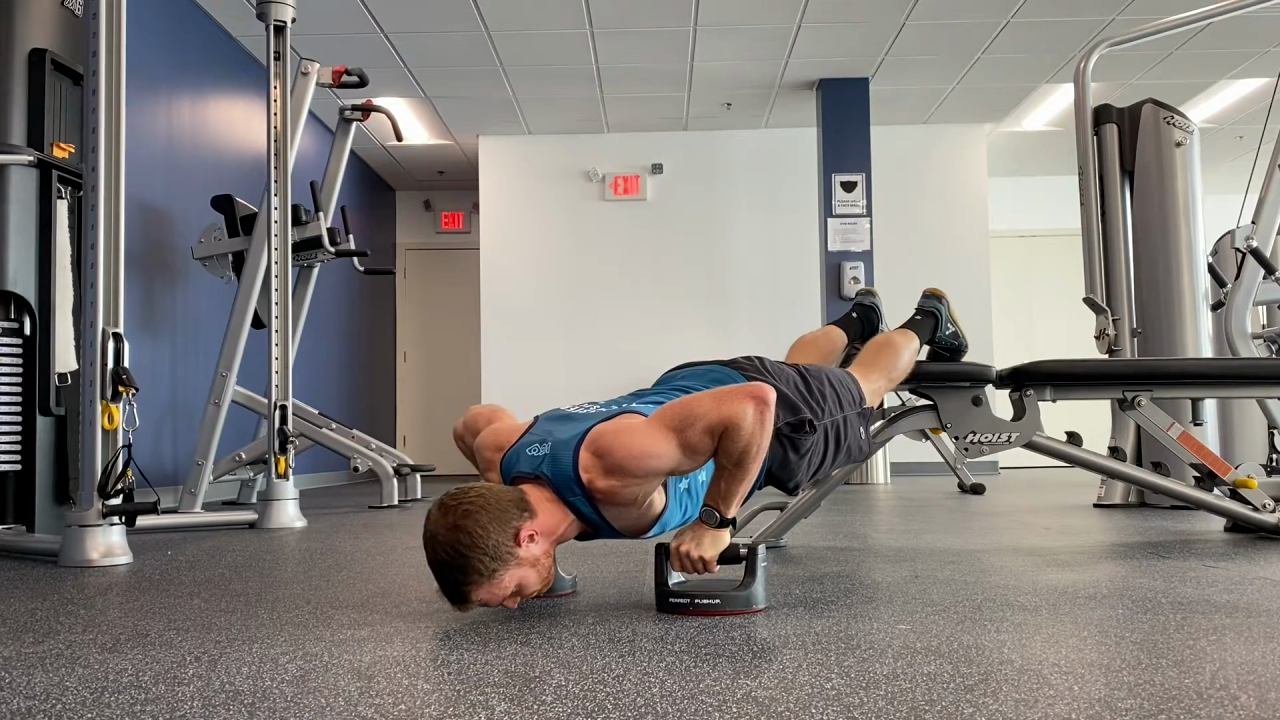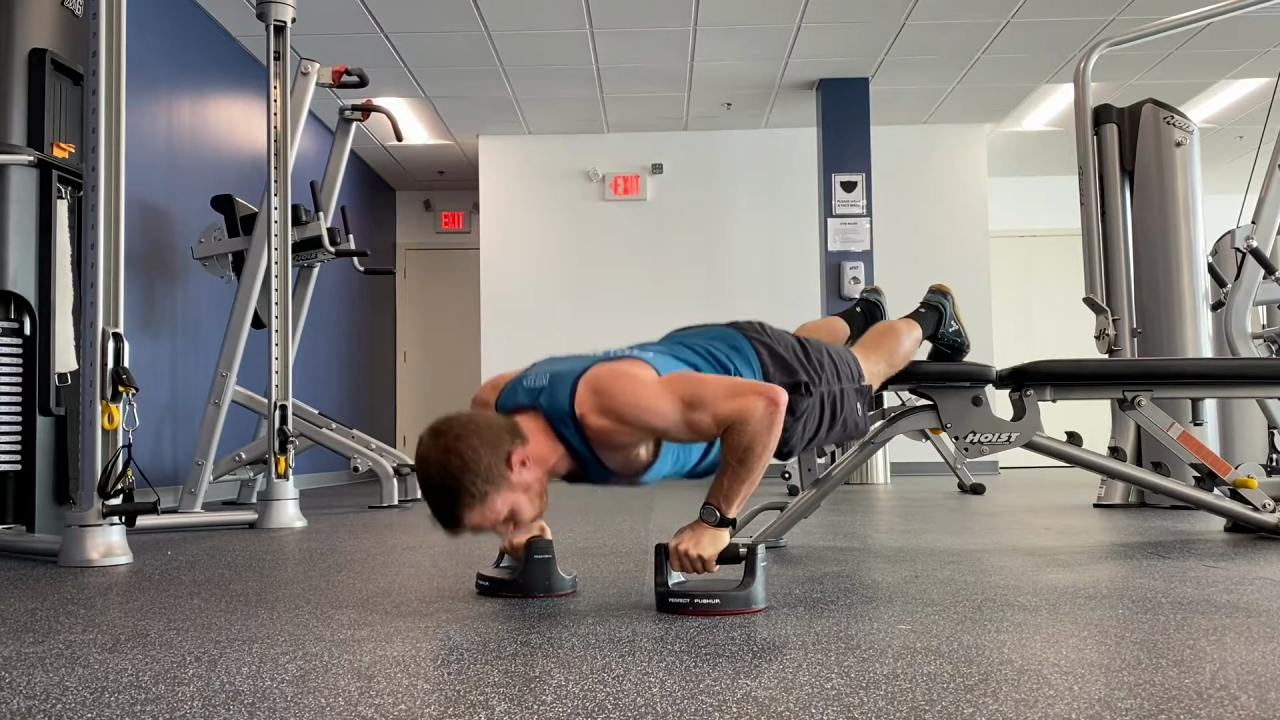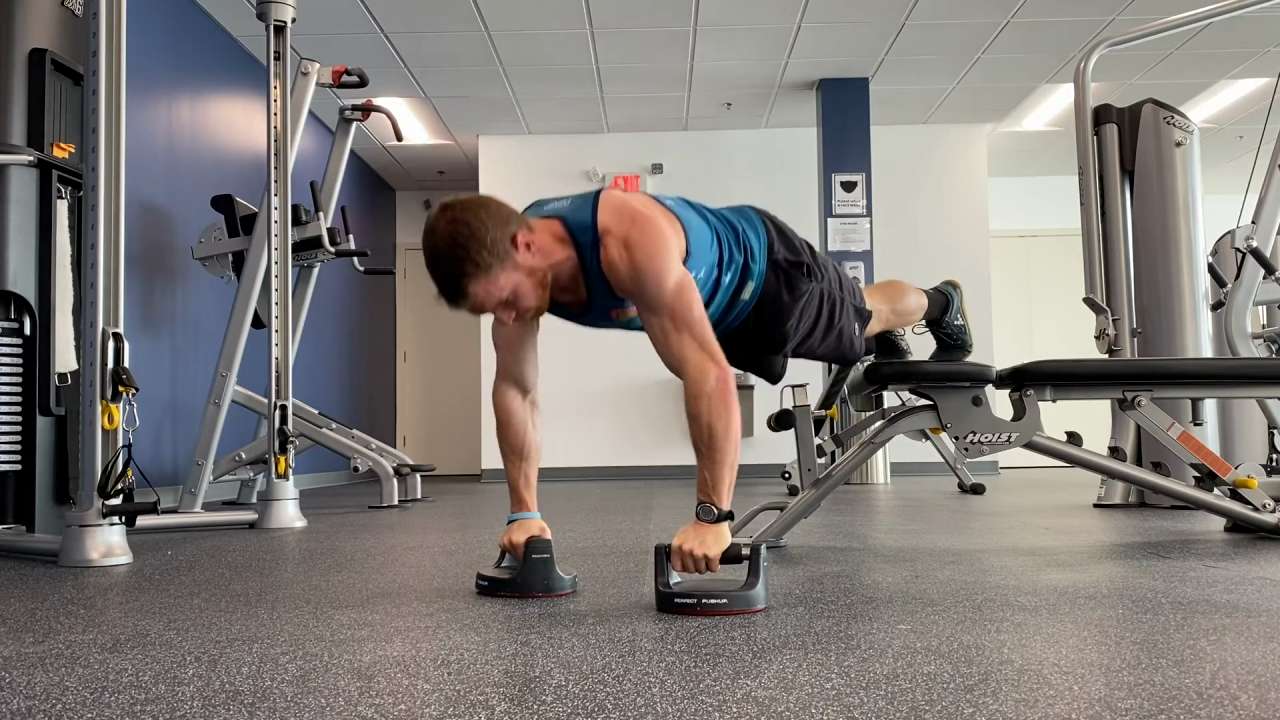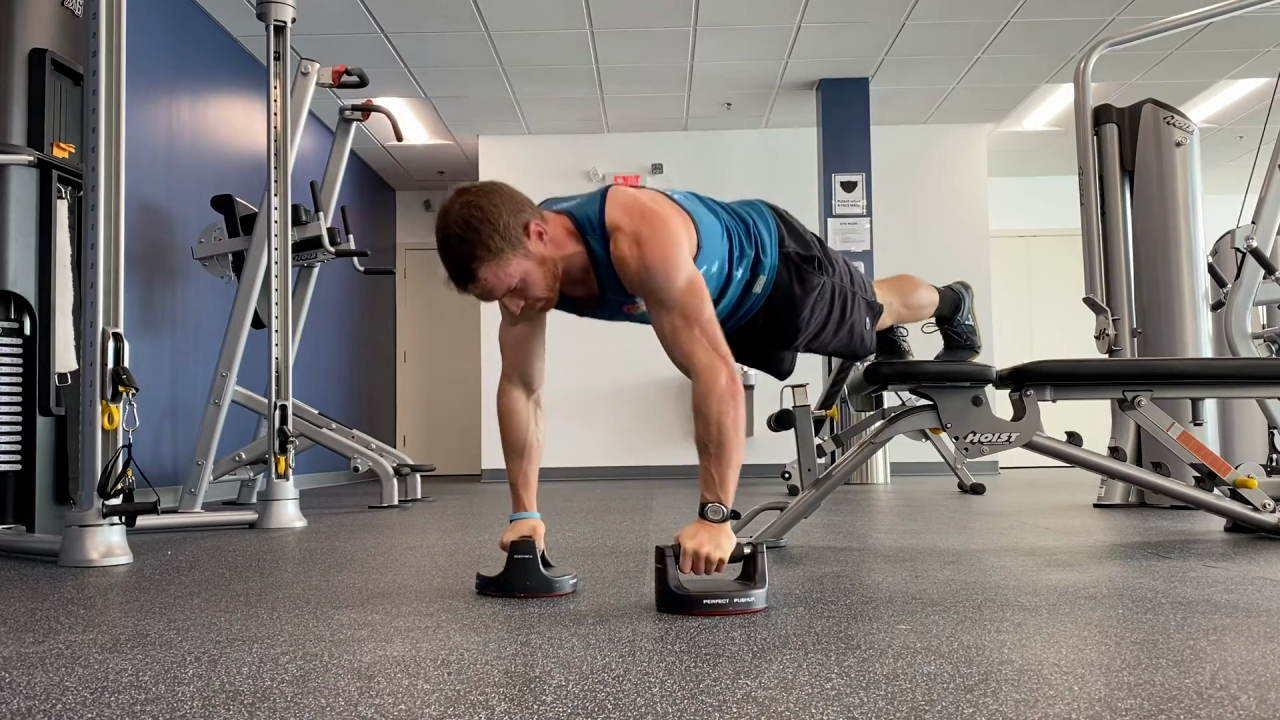
dt=0.5s
person 1, frame 1
left shoulder: (610, 469)
right shoulder: (501, 457)
left elbow: (754, 403)
right elbow: (471, 419)
left wrist: (714, 521)
right wrist: (503, 507)
left hip: (773, 414)
right hip: (689, 391)
left knee: (863, 386)
right knee: (798, 368)
left ankle: (928, 318)
right ankle: (859, 318)
person 1, frame 2
left shoulder: (607, 410)
right shoulder: (499, 407)
left elbow: (767, 403)
left wrist: (716, 520)
right wrist: (526, 520)
left hip: (759, 374)
right hip: (691, 362)
left knee: (860, 371)
right knee: (808, 347)
left ankle: (932, 314)
right ankle: (861, 313)
person 1, frame 3
left shoulder: (631, 241)
right shoulder: (511, 261)
left elbow: (712, 377)
right elbow: (513, 389)
left wrist: (712, 516)
right wrist: (525, 512)
left hip: (766, 267)
right hip: (717, 292)
left knee: (864, 316)
left ankle: (941, 306)
right ankle: (884, 342)
person 1, frame 4
left shoulder: (642, 238)
right shoulder: (522, 259)
left elbow: (715, 375)
right elbow: (519, 387)
left wrist: (715, 515)
right wrist: (525, 511)
left hip: (778, 265)
right hip: (731, 294)
left knee: (874, 311)
left ankle: (952, 305)
right ankle: (887, 340)
